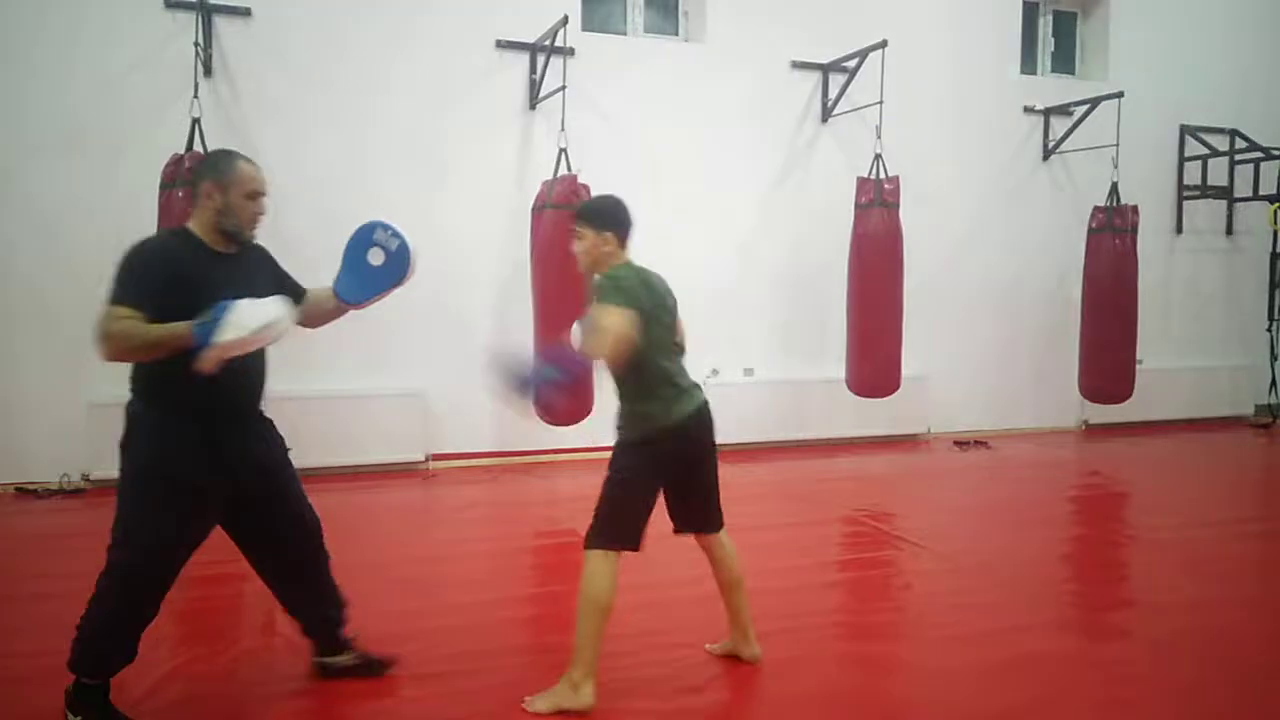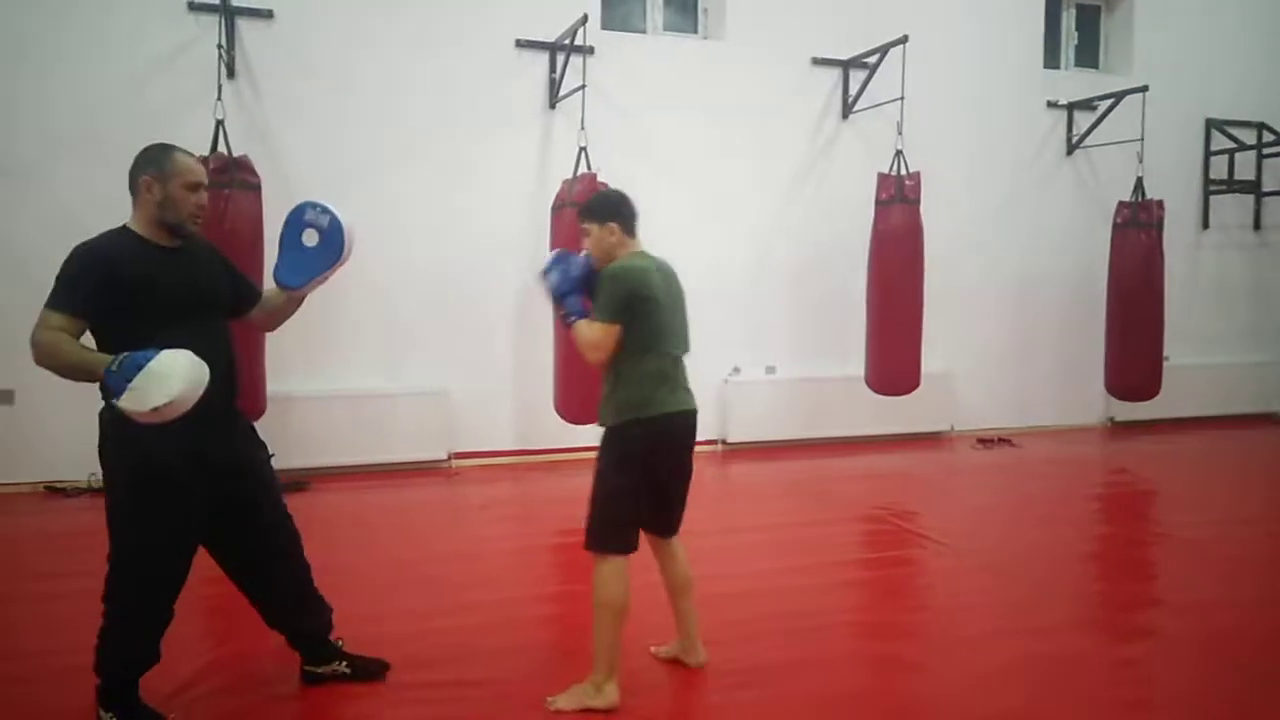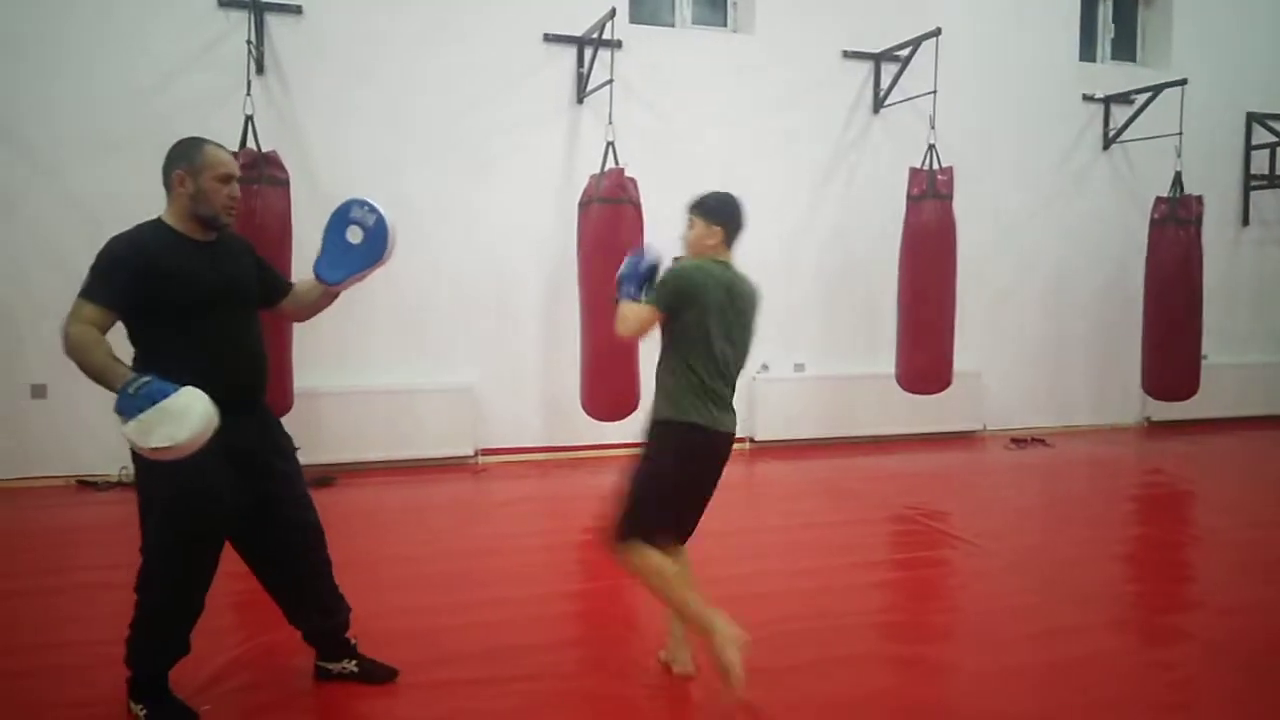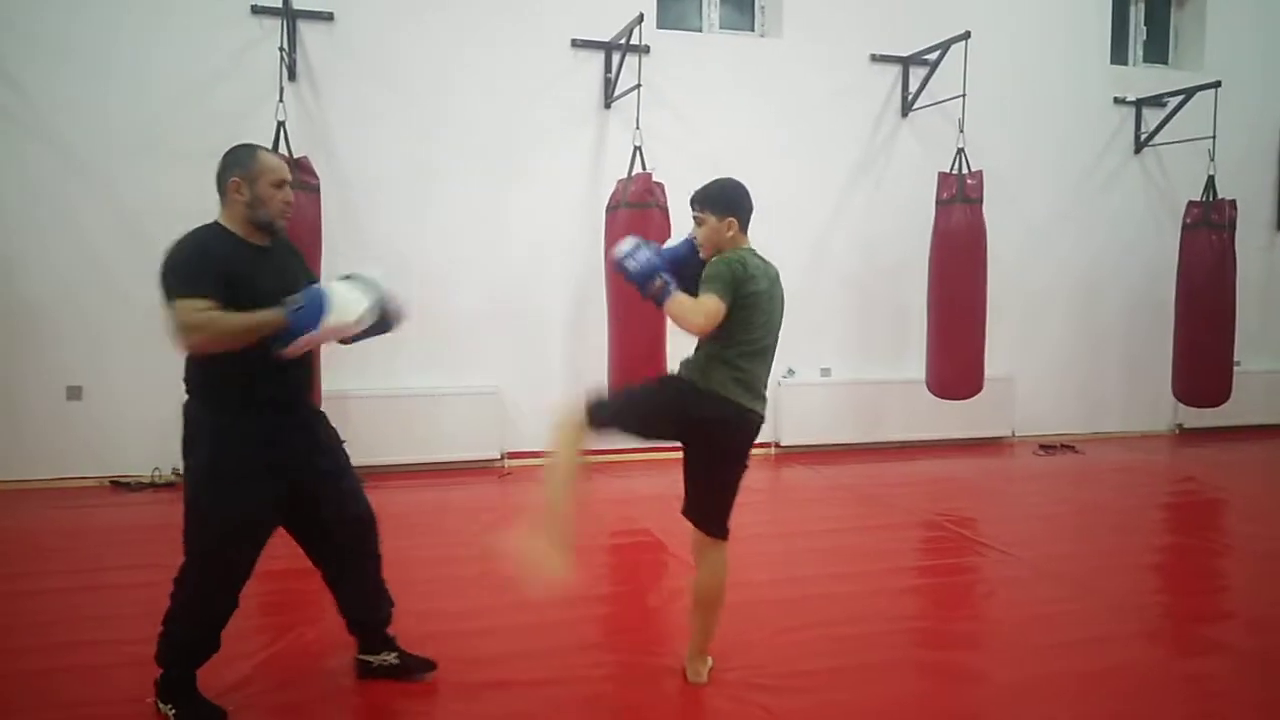
dt=0.5s
person 1, frame 1
left shoulder: (253, 259)
right shoulder: (157, 257)
left elbow: (308, 310)
right elbow: (115, 340)
right wrist: (197, 330)
left hip: (243, 434)
right hip: (170, 442)
left knee: (295, 537)
right knee: (140, 567)
left ankle: (332, 645)
person 1, frame 2
left shoulder: (205, 256)
right shoulder: (100, 258)
left elbow: (263, 314)
right elbow: (47, 341)
right wrist: (109, 367)
left hip: (224, 434)
right hip: (148, 444)
left knee: (274, 544)
right knee: (146, 571)
left ankle: (320, 653)
person 1, frame 3
left shoulder: (236, 249)
right shoulder: (134, 252)
left elbow: (294, 304)
right elbow: (79, 331)
right wrist: (126, 382)
left hip: (253, 429)
left knee: (299, 539)
right knee: (178, 564)
left ankle: (335, 651)
person 1, frame 4
left shoulder: (283, 250)
right shoulder: (198, 252)
right elbow: (194, 330)
right wrist: (284, 315)
left hip: (298, 425)
right hip: (230, 434)
left knee: (352, 529)
right knee: (215, 562)
left ankle: (375, 646)
person 2, frame 1
left shoulder: (615, 283)
right shoulder: (653, 282)
left elbow: (615, 337)
left wrist: (563, 363)
left hip: (650, 433)
right hip: (693, 418)
left knee: (601, 548)
right knee: (710, 532)
right ankle: (745, 639)
person 2, frame 2
left shoulder: (622, 276)
right shoulder: (661, 271)
left elbow: (596, 350)
left wrist: (570, 300)
right wrist: (588, 294)
left hip: (636, 425)
right hip: (677, 417)
left knee: (610, 551)
right knee: (664, 536)
left ankle: (601, 684)
right ankle: (689, 643)
person 2, frame 3
left shoulder: (685, 274)
right shoulder: (747, 291)
left elbow: (628, 329)
left wrist: (631, 286)
left hip: (679, 428)
right hip: (718, 431)
left knee: (632, 544)
right knee: (665, 538)
left ankle: (717, 631)
right ankle: (680, 648)
person 2, frame 4
left shoulder: (728, 266)
right shoulder: (770, 275)
left elbow: (700, 321)
left wrist: (659, 281)
right wrist: (690, 274)
left hip: (693, 396)
right hip: (740, 417)
left knee: (578, 421)
right knee: (711, 538)
left ankle: (550, 536)
right ankle: (697, 658)
